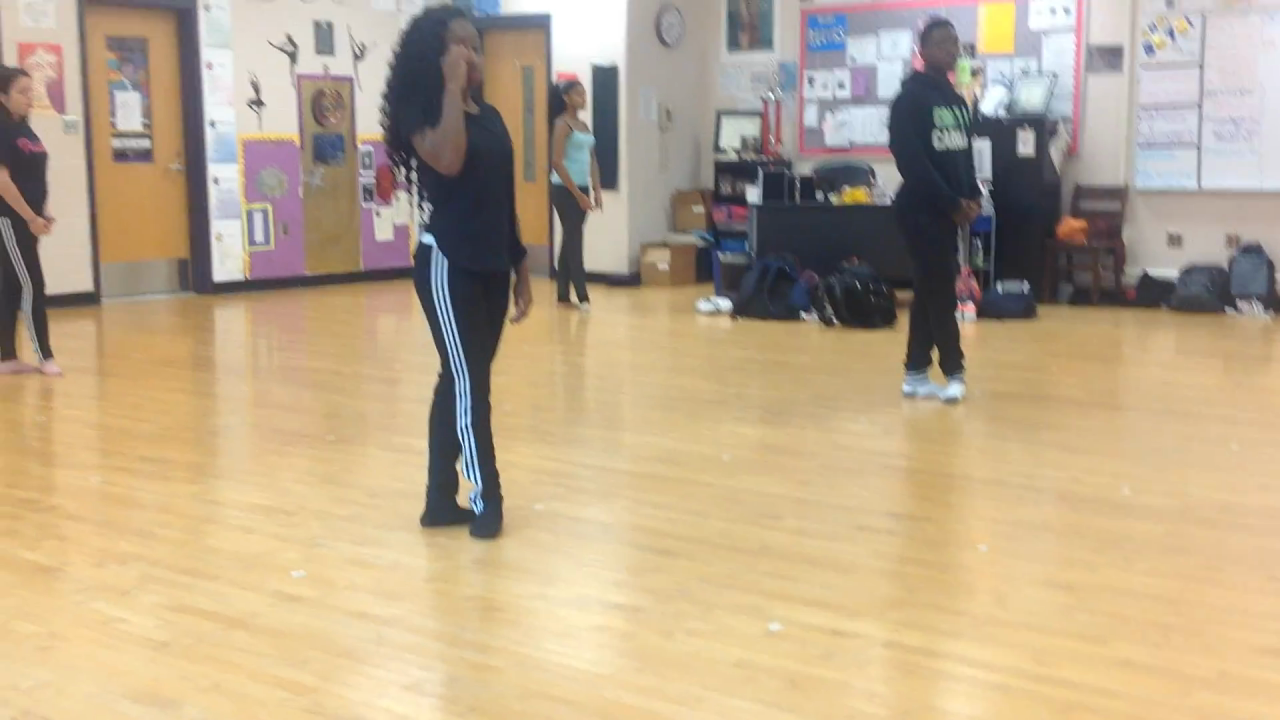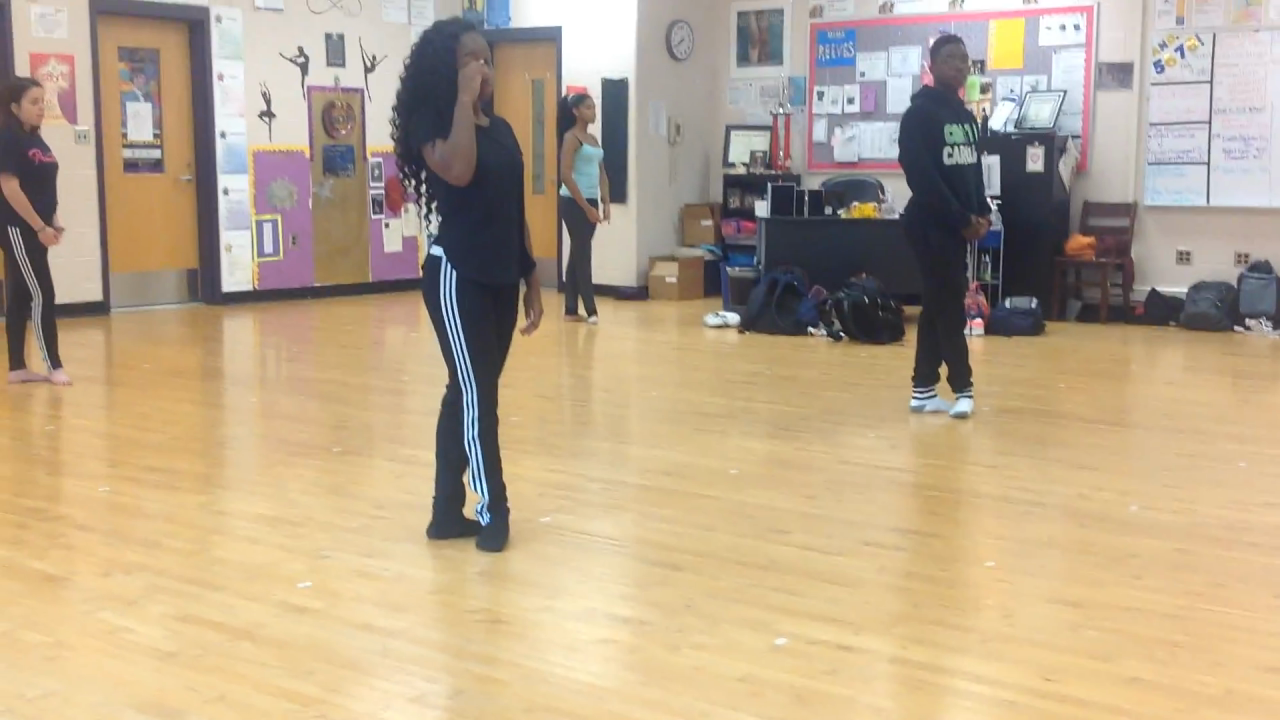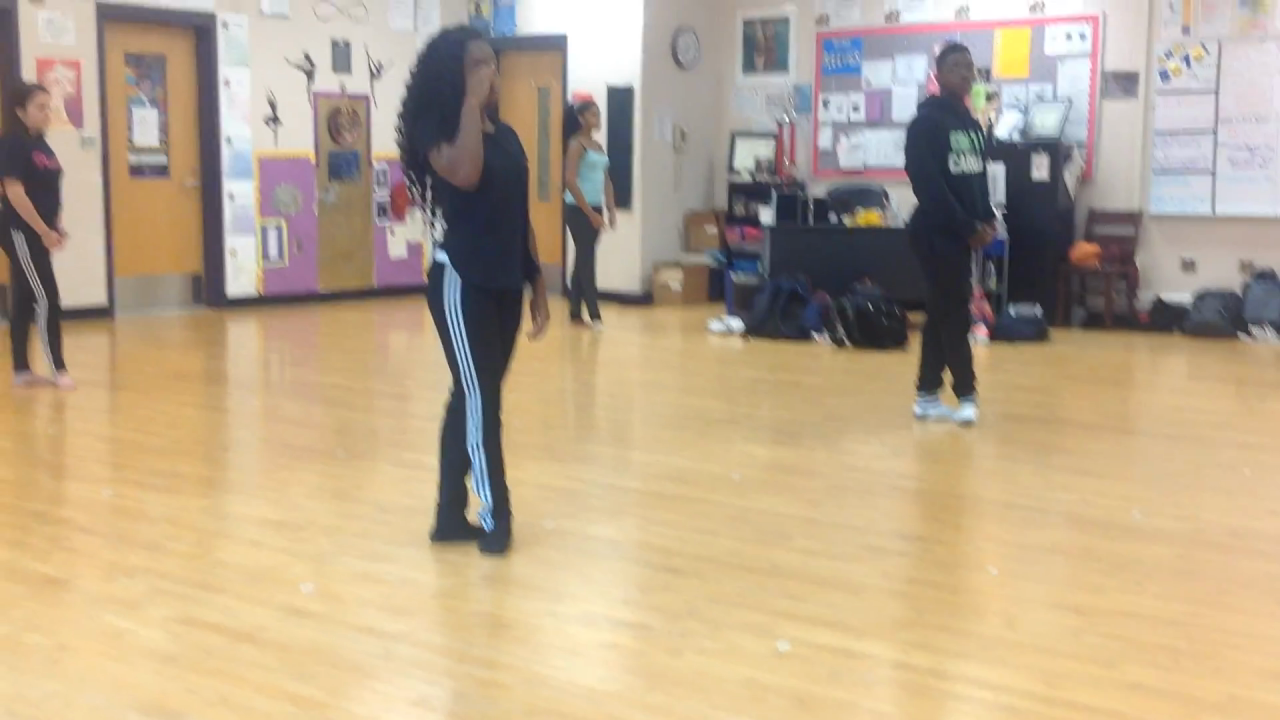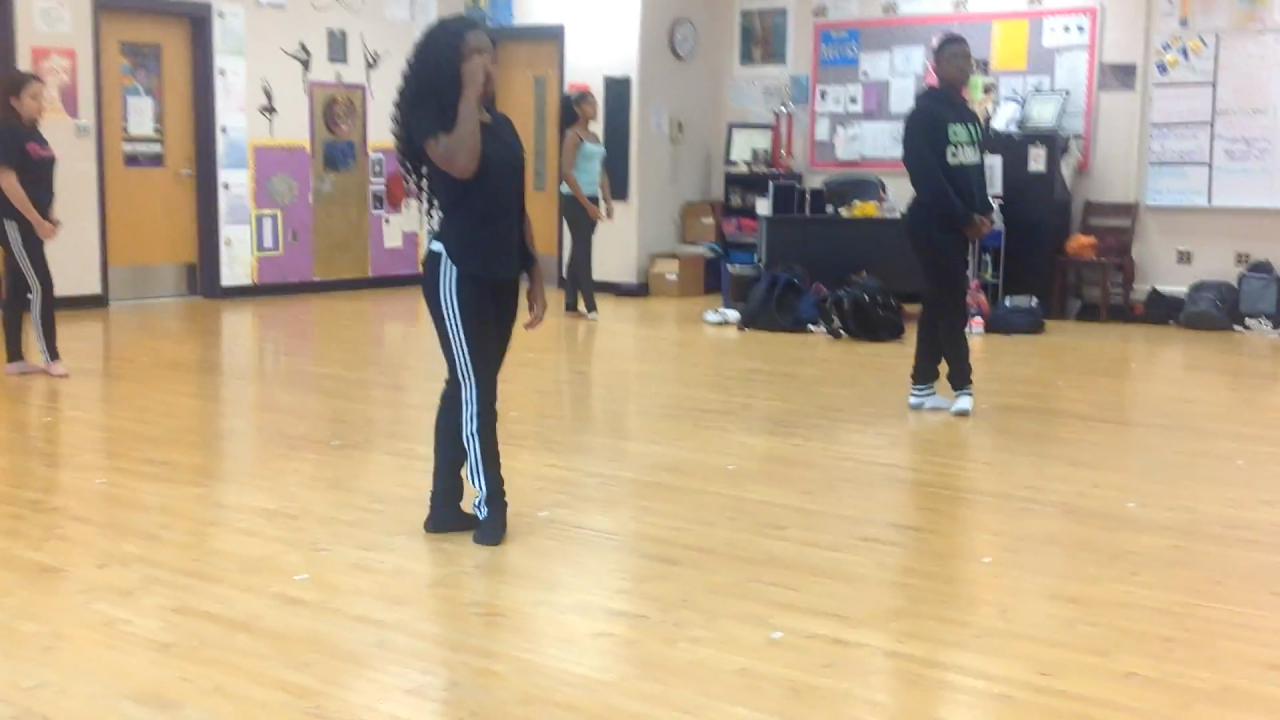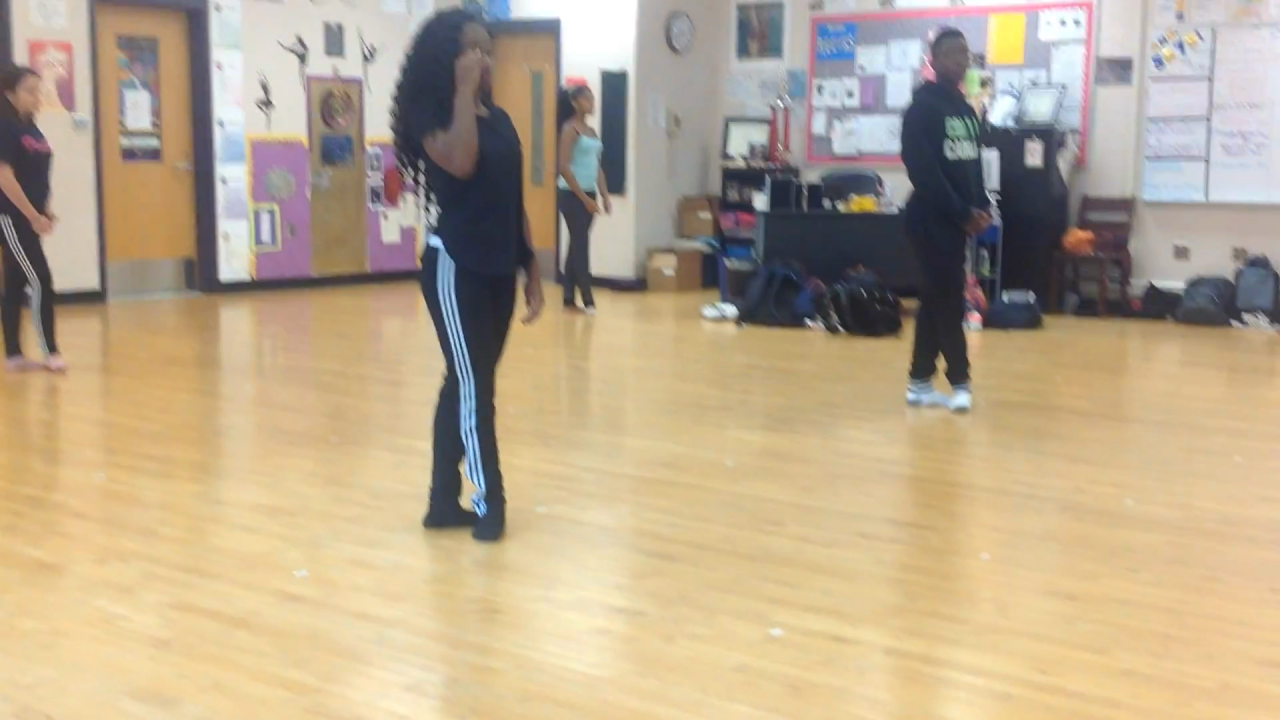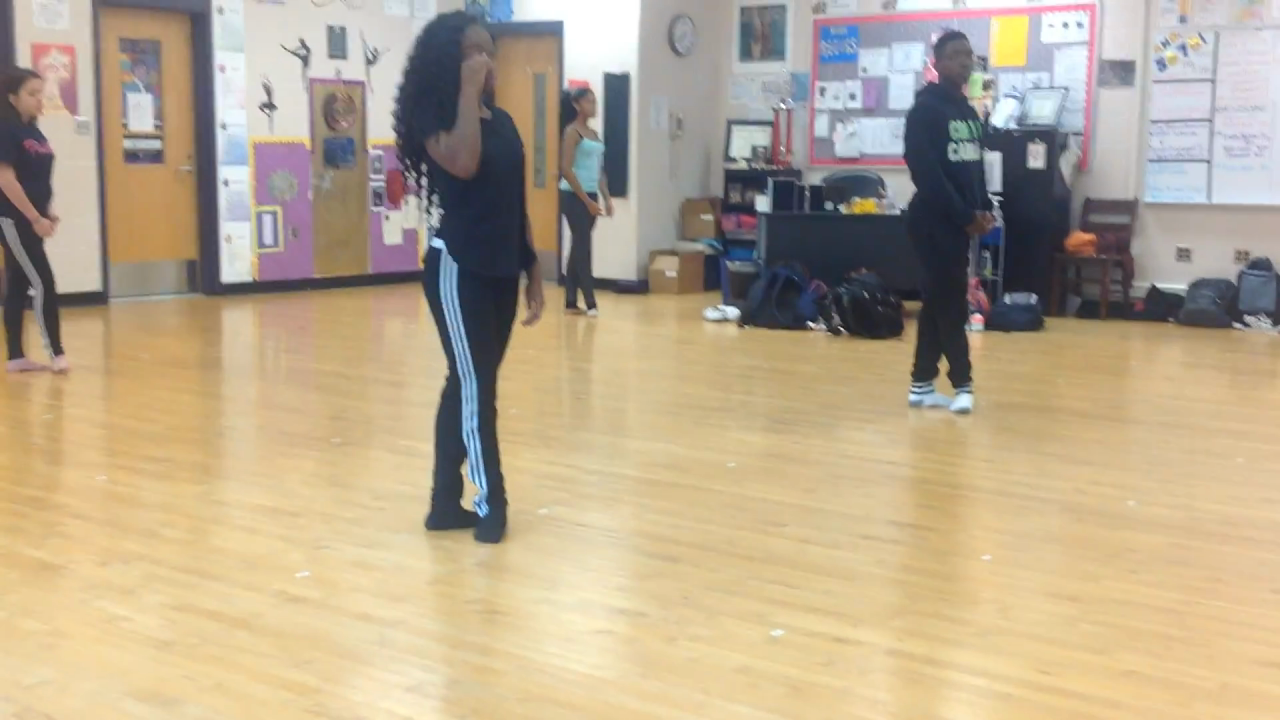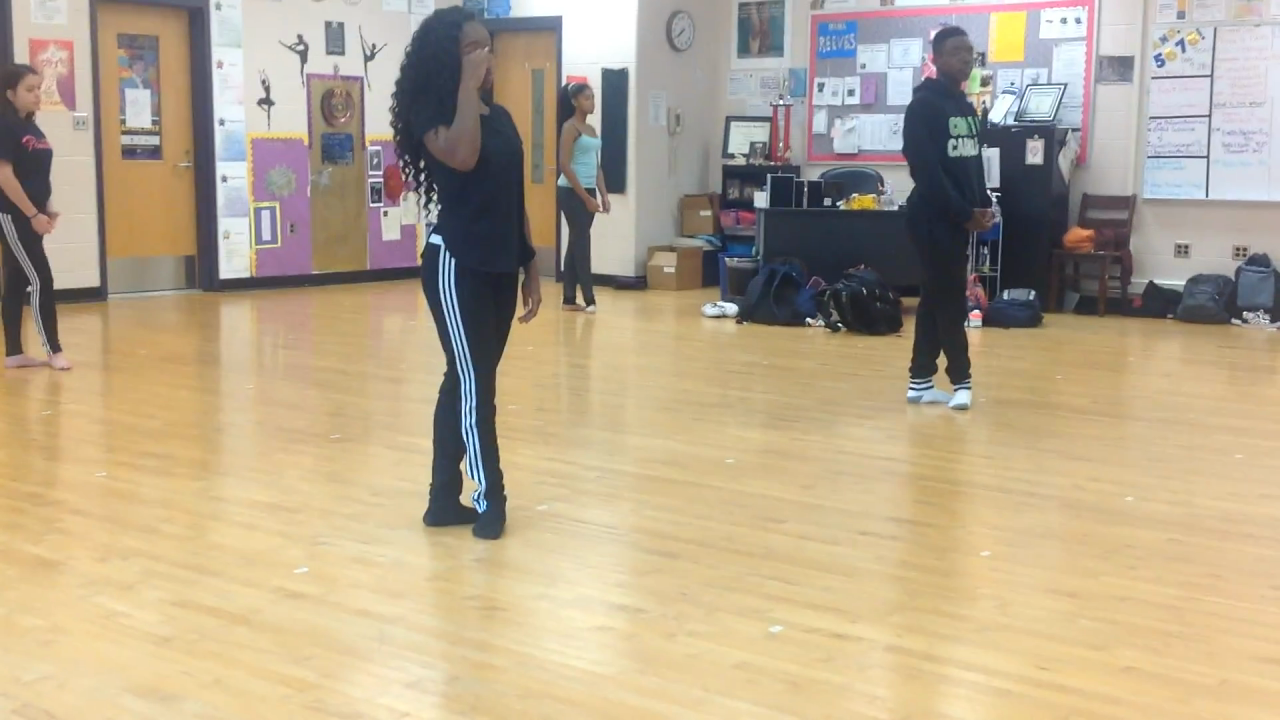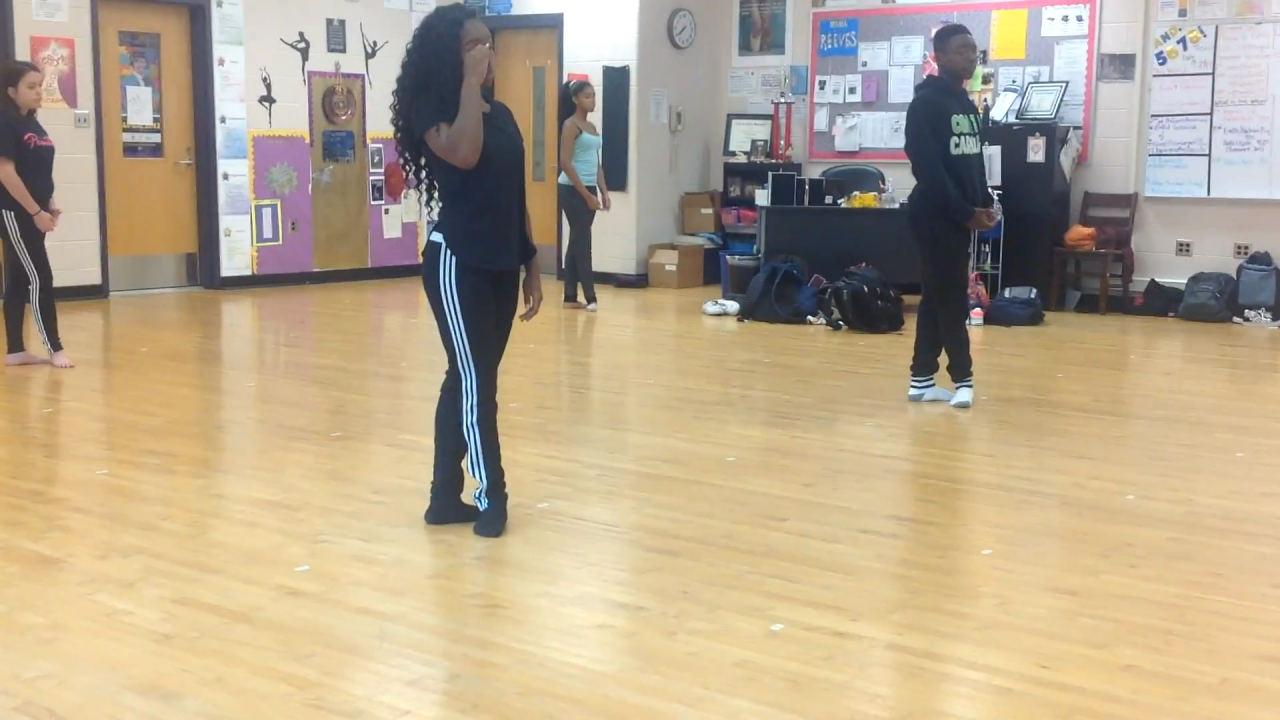
dt=0.1s
person 1, frame 1
left shoulder: (490, 116)
right shoulder: (421, 111)
right elbow: (448, 161)
left wrist: (520, 268)
right wrist: (452, 87)
left hip: (491, 265)
right hip: (448, 263)
left knee: (461, 381)
right knee: (468, 381)
left ankle: (440, 500)
right ankle: (485, 500)
person 1, frame 2
left shoulder: (500, 128)
right shoulder: (431, 124)
right elbow: (458, 172)
left wrist: (531, 280)
right wrist: (464, 99)
left hip: (500, 278)
right hip: (456, 275)
left knee: (468, 394)
right knee: (475, 394)
left ankle: (448, 510)
right ankle: (491, 510)
person 1, frame 3
left shoulder: (506, 135)
right shoulder: (437, 129)
right elbow: (464, 174)
left wrist: (537, 284)
right wrist: (471, 103)
left hip: (504, 283)
right hip: (461, 280)
left knee: (473, 398)
right knee: (479, 399)
left ankle: (451, 514)
right ankle: (495, 515)
person 1, frame 4
left shoulder: (503, 125)
right shoulder: (434, 121)
right elbow: (462, 165)
left wrist: (534, 274)
right wrist: (468, 96)
left hip: (500, 273)
right hip: (456, 270)
left knee: (467, 388)
right knee: (474, 389)
left ankle: (445, 505)
right ankle: (489, 505)
person 1, frame 5
left shoulder: (500, 119)
right shoulder: (431, 115)
right elbow: (459, 163)
left wrist: (531, 269)
right wrist: (463, 92)
left hip: (497, 269)
right hip: (454, 266)
left knee: (466, 384)
right knee: (473, 385)
left ankle: (444, 501)
right ankle: (488, 501)
person 1, frame 6
left shoulder: (502, 121)
right shoulder: (434, 117)
right elbow: (462, 164)
left wrist: (532, 271)
right wrist: (468, 93)
left hip: (500, 270)
right hip: (457, 268)
left knee: (467, 385)
right knee: (474, 387)
left ankle: (445, 502)
right ankle: (490, 502)
person 1, frame 7
left shoulder: (501, 117)
right shoulder: (432, 112)
right elbow: (462, 157)
left wrist: (530, 267)
right wrist: (467, 87)
left hip: (499, 267)
right hip: (456, 264)
left knee: (467, 382)
right knee: (474, 383)
left ankle: (444, 498)
right ankle: (489, 499)
person 1, frame 8
left shoulder: (501, 114)
right shoulder: (433, 111)
right elbow: (463, 154)
left wrist: (531, 265)
right wrist: (470, 83)
left hip: (500, 264)
right hip: (456, 262)
left knee: (469, 380)
right knee: (475, 381)
left ankle: (445, 497)
right ankle: (490, 497)
person 2, frame 1
left shoulder: (956, 100)
right shoulder: (910, 98)
left elbow: (964, 153)
right elbow: (911, 160)
left wrist: (971, 197)
right wrist: (951, 203)
left hip: (949, 209)
right hip: (923, 209)
left knee: (931, 290)
right knee: (940, 290)
left ankle: (916, 373)
right ankle: (953, 372)
person 2, frame 2
left shoulder: (966, 115)
right shoulder: (920, 113)
left elbow: (974, 169)
right elbow: (922, 175)
left wrist: (981, 213)
right wrist: (961, 219)
left hip: (958, 225)
right hip: (932, 224)
left knee: (938, 305)
right knee: (949, 306)
left ankle: (923, 388)
right ankle: (961, 388)
person 2, frame 3
left shoulder: (972, 124)
right shoulder: (927, 122)
left elbow: (979, 177)
right elbow: (927, 183)
left wrist: (986, 221)
right wrist: (968, 226)
left hip: (963, 233)
right hip: (937, 231)
left knee: (943, 312)
right knee: (954, 313)
left ankle: (927, 395)
right ankle: (965, 394)
person 2, frame 4
left shoulder: (969, 115)
right shoulder: (925, 113)
left elbow: (976, 169)
right elbow: (926, 175)
left wrist: (983, 212)
right wrist: (964, 218)
left hip: (960, 224)
right hip: (935, 223)
left knee: (939, 303)
right knee: (951, 304)
left ankle: (923, 386)
right ankle: (962, 386)
person 2, frame 5
left shoulder: (966, 109)
right shoulder: (922, 108)
left elbow: (973, 164)
right elbow: (923, 170)
left wrist: (981, 207)
right wrist: (963, 212)
left hip: (958, 219)
right hip: (933, 218)
left knee: (937, 299)
right knee: (949, 299)
left ankle: (920, 381)
right ankle: (959, 381)
person 2, frame 6
left shoulder: (968, 111)
right shoulder: (925, 109)
left elbow: (975, 165)
right elbow: (926, 172)
left wrist: (983, 209)
right wrist: (965, 216)
left hip: (959, 220)
right hip: (934, 220)
left knee: (938, 300)
right knee: (952, 301)
left ankle: (922, 384)
right ankle: (962, 384)
person 2, frame 7
left shoulder: (966, 107)
right shoulder: (924, 105)
left elbow: (974, 162)
right elbow: (925, 168)
left wrist: (982, 205)
right wrist: (964, 212)
left hip: (959, 217)
right hip: (934, 217)
left knee: (937, 297)
right knee: (950, 297)
left ankle: (921, 380)
right ankle: (960, 380)
person 2, frame 8
left shoulder: (967, 104)
right shoulder: (926, 103)
right elbow: (927, 167)
left wrist: (984, 203)
right wrist: (965, 212)
left hip: (960, 215)
right hip: (935, 215)
left knee: (938, 295)
right knee: (952, 296)
left ankle: (922, 378)
right ankle: (962, 378)
person 3, frame 1
left shoulder: (26, 131)
left wrist: (42, 214)
right wrist: (30, 217)
left hip: (26, 220)
right knee: (31, 286)
right ankle: (44, 356)
person 3, frame 2
left shoulder: (36, 141)
left wrist: (54, 224)
right wrist: (40, 227)
left hip: (34, 231)
right knee: (42, 295)
right ankle: (53, 367)
person 3, frame 3
left shoulder: (41, 146)
left wrist: (57, 227)
right wrist: (44, 231)
left hip: (38, 234)
right knee: (47, 299)
right ankle: (58, 369)
person 3, frame 4
left shoulder: (36, 135)
left wrist: (50, 217)
right wrist: (37, 221)
left hip: (31, 224)
right knee: (41, 287)
right ankle: (51, 358)
person 3, frame 5
left shoulder: (32, 129)
left wrist: (46, 212)
right wrist: (33, 216)
left hip: (27, 218)
right knee: (40, 282)
right ankle: (50, 352)
person 3, frame 6
left shoulder: (34, 132)
left wrist: (48, 213)
right wrist: (35, 218)
left hip: (31, 220)
right knee: (43, 283)
right ankle: (56, 353)
person 3, frame 7
left shoulder: (33, 128)
left wrist: (47, 209)
right wrist: (33, 214)
left hip: (30, 216)
right knee: (41, 280)
right ankle: (53, 351)
person 3, frame 8
left shoulder: (34, 125)
left wrist: (49, 206)
right wrist: (36, 212)
left hip: (31, 214)
right knee: (40, 278)
right ankle: (55, 349)
person 4, frame 1
left shoulder: (584, 125)
right shoulder: (562, 124)
left elbow: (592, 160)
right elbow: (557, 162)
left wrist: (596, 190)
right wrist: (577, 194)
left hip: (581, 188)
right hip: (565, 189)
left knee: (570, 241)
right knee: (574, 241)
left ankle: (563, 296)
right ankle: (582, 297)
person 4, frame 2
left shoulder: (593, 139)
right shoulder: (571, 138)
left elbow: (601, 173)
right elbow: (565, 175)
left wrist: (605, 203)
right wrist: (585, 206)
left hip: (590, 202)
right hip: (574, 203)
left knee: (578, 255)
right knee: (582, 254)
left ankle: (571, 309)
right ankle: (590, 310)
person 4, frame 3
left shoulder: (598, 146)
right shoulder: (576, 144)
left elbow: (606, 180)
right elbow: (570, 181)
left wrist: (610, 209)
right wrist: (590, 212)
left hip: (595, 208)
right hip: (578, 209)
left knee: (583, 261)
right knee: (586, 260)
left ankle: (576, 314)
right ankle: (594, 315)
person 4, frame 4
left shoulder: (594, 137)
right shoulder: (572, 135)
left elbow: (601, 171)
right elbow: (567, 173)
left wrist: (607, 201)
right wrist: (586, 204)
left hip: (591, 199)
right hip: (575, 200)
left knee: (579, 251)
right knee: (583, 251)
left ankle: (571, 305)
right ankle: (590, 306)
person 4, frame 5
left shoulder: (591, 131)
right shoulder: (569, 129)
left elbow: (597, 166)
right elbow: (563, 167)
left wrist: (604, 195)
right wrist: (584, 197)
left hip: (588, 194)
right hip: (572, 194)
left knee: (577, 246)
right knee: (580, 245)
left ankle: (569, 300)
right ankle: (587, 301)
person 4, frame 6
left shoulder: (593, 133)
right shoulder: (572, 131)
right elbow: (566, 169)
left wrist: (606, 198)
right wrist: (587, 200)
left hip: (589, 196)
right hip: (573, 196)
left knee: (579, 248)
right knee: (583, 247)
left ankle: (571, 302)
right ankle: (590, 303)
person 4, frame 7
left shoulder: (591, 129)
right shoulder: (570, 127)
right elbow: (564, 165)
left wrist: (603, 194)
right wrist: (585, 196)
left hip: (587, 192)
right hip: (571, 192)
left knee: (577, 244)
right knee: (581, 243)
left ankle: (569, 299)
right ankle: (588, 299)
person 4, frame 8
left shoulder: (592, 127)
right shoulder: (570, 125)
right elbow: (565, 163)
left wrist: (603, 192)
right wrist: (586, 194)
left hip: (588, 190)
right hip: (572, 190)
left knee: (577, 242)
right knee: (583, 242)
left ankle: (570, 297)
right ankle: (590, 297)
